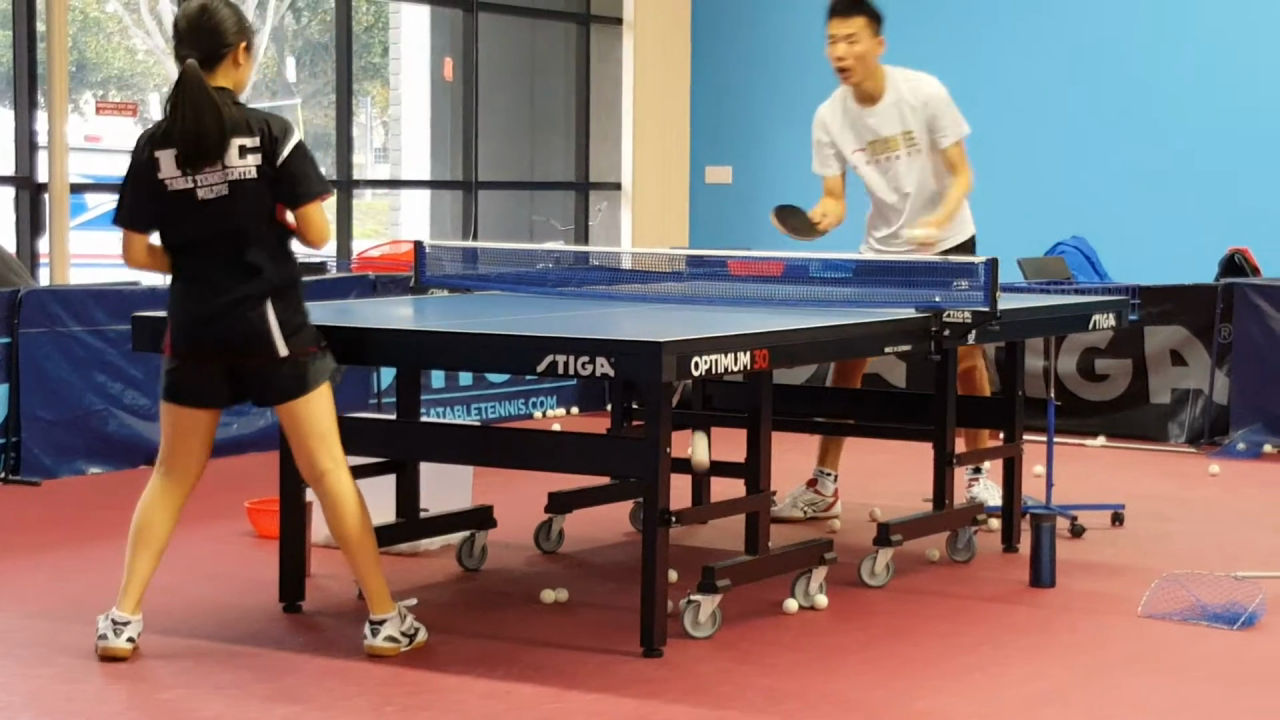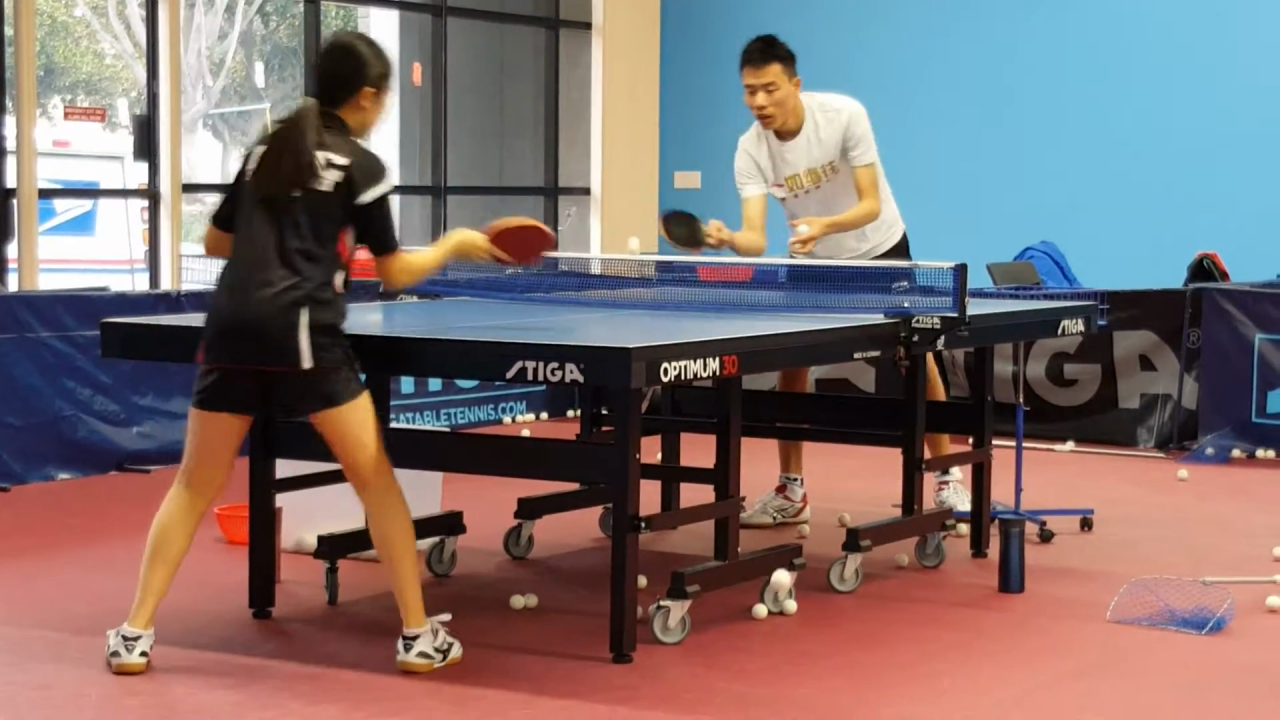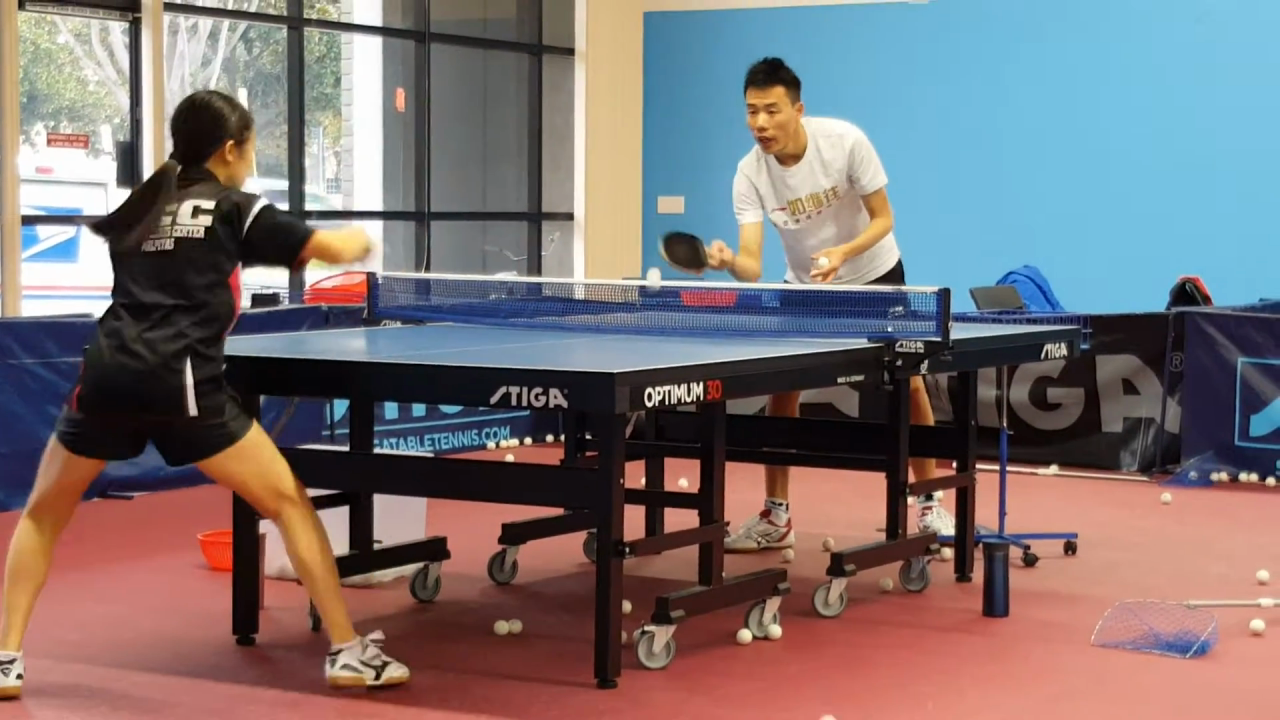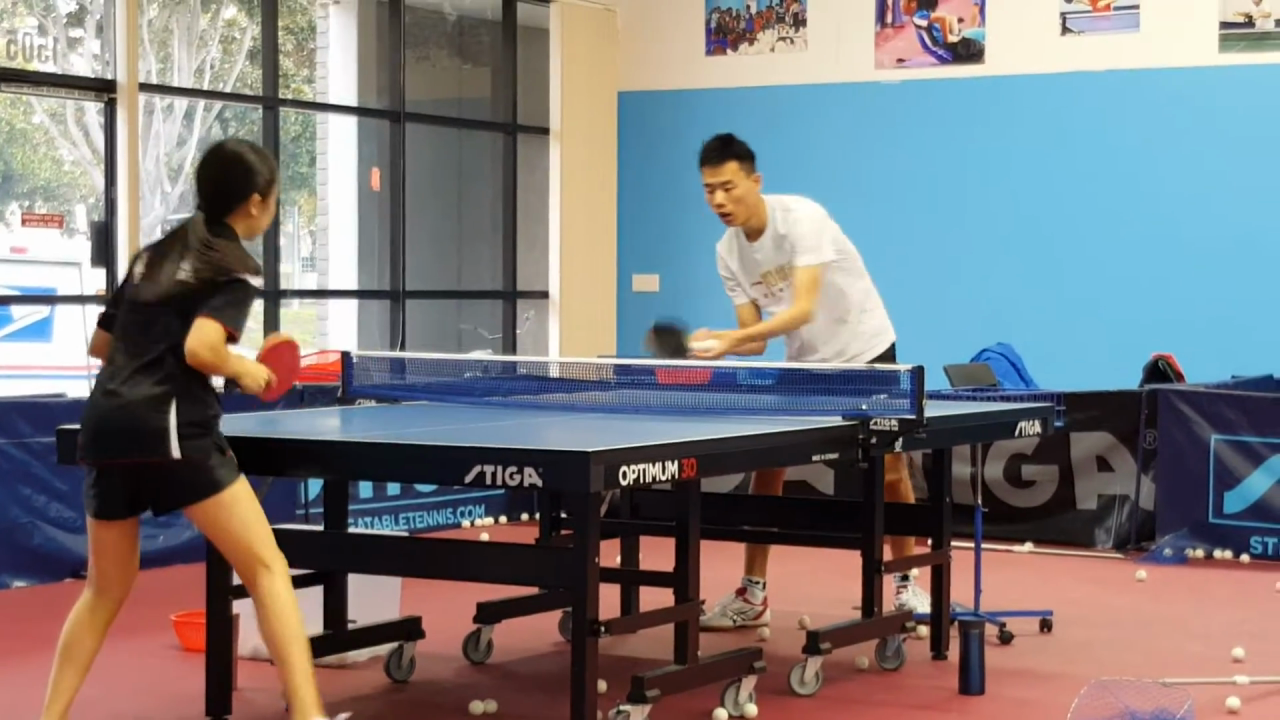
dt=1s
person 1, frame 1
left shoulder: (154, 144)
right shoulder: (270, 132)
left elbow: (137, 253)
right elbow: (316, 231)
left hip: (195, 330)
right hip: (271, 324)
left knee: (172, 477)
right knee: (328, 471)
left ankle: (122, 619)
right ankle: (385, 619)
person 1, frame 2
left shoulder: (268, 151)
right shoulder: (360, 167)
left elbow: (215, 241)
right elbow: (395, 273)
right wrist: (459, 244)
left hip: (230, 329)
right hip: (300, 332)
left knee: (195, 487)
right knee: (375, 479)
left ankle: (134, 634)
right ankle: (418, 634)
person 1, frame 3
left shoulder: (135, 208)
right shoulder: (237, 210)
right elbow: (337, 248)
right wrist: (366, 243)
left hip: (108, 378)
right hip: (181, 386)
right knee: (289, 506)
right ankle: (348, 651)
person 1, frame 4
left shoulder: (150, 255)
right shoulder: (233, 265)
left elbow: (101, 345)
right elbow: (202, 350)
right wrist: (252, 370)
left hip: (107, 426)
right hip: (173, 429)
left knee: (105, 588)
right knee: (268, 570)
person 2, frame 1
left shoulder: (924, 91)
right shoulder: (827, 118)
left elbow: (960, 175)
right elbow: (834, 201)
left wrist: (938, 223)
right wrist: (823, 216)
left hip: (947, 244)
right hip: (881, 252)
left knee: (966, 358)
right knee: (847, 361)
left ankle: (978, 475)
right ankle: (824, 485)
person 2, frame 2
left shoulder: (844, 114)
right shoulder: (750, 149)
left elbow: (873, 205)
right elbow: (754, 235)
left wrist: (824, 226)
right wrist: (726, 237)
left hip: (880, 248)
right hip: (814, 261)
right knee: (792, 363)
left ankle: (946, 478)
right ankle: (790, 491)
person 2, frame 3
left shoulder: (846, 140)
right shoulder: (749, 173)
left elbow: (883, 219)
right elbow: (751, 261)
left wrist: (843, 252)
right wrist: (727, 259)
left hip: (875, 274)
right hip: (806, 286)
left knee: (908, 385)
right knee: (782, 387)
left ankle: (929, 503)
right ankle: (776, 515)
person 2, frame 4
left shoulder: (802, 217)
right shoulder: (728, 252)
left elbow: (803, 309)
right elbow: (757, 339)
left wrist: (731, 337)
right wrist: (719, 345)
left hip: (866, 354)
right hip: (805, 365)
left knee: (889, 471)
right knee: (765, 465)
left ankle: (904, 583)
right ankle: (751, 593)
